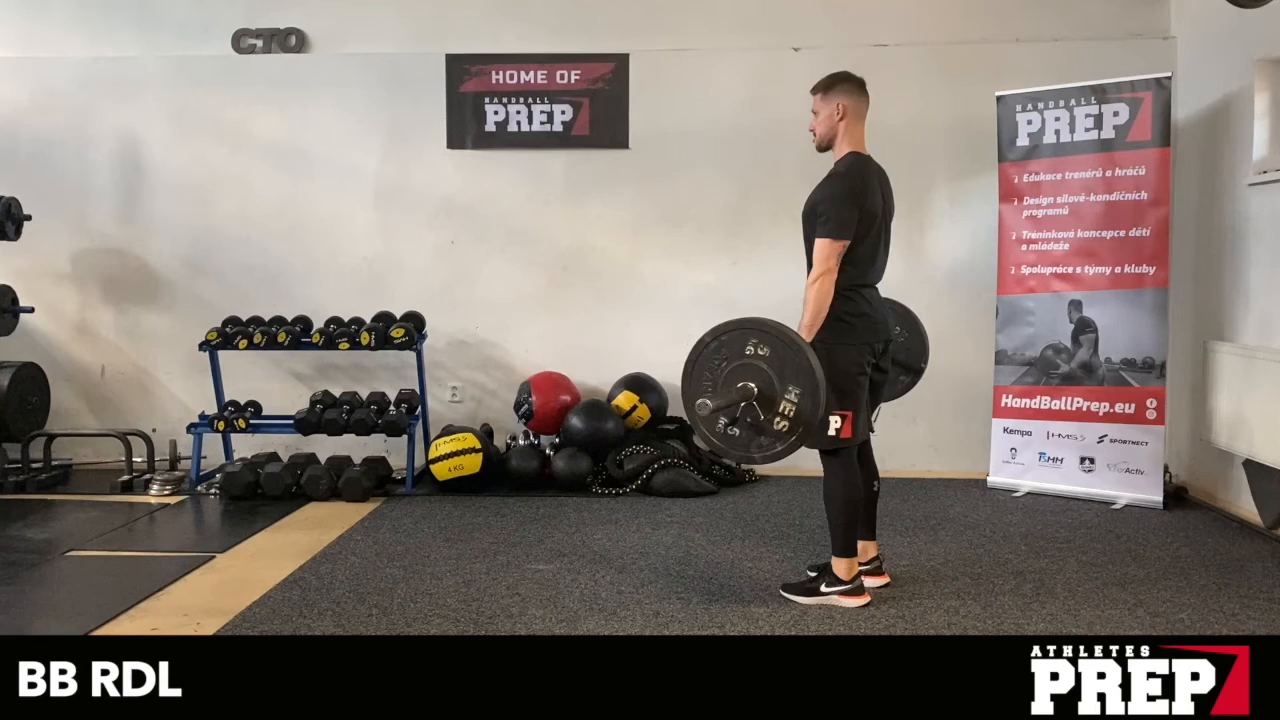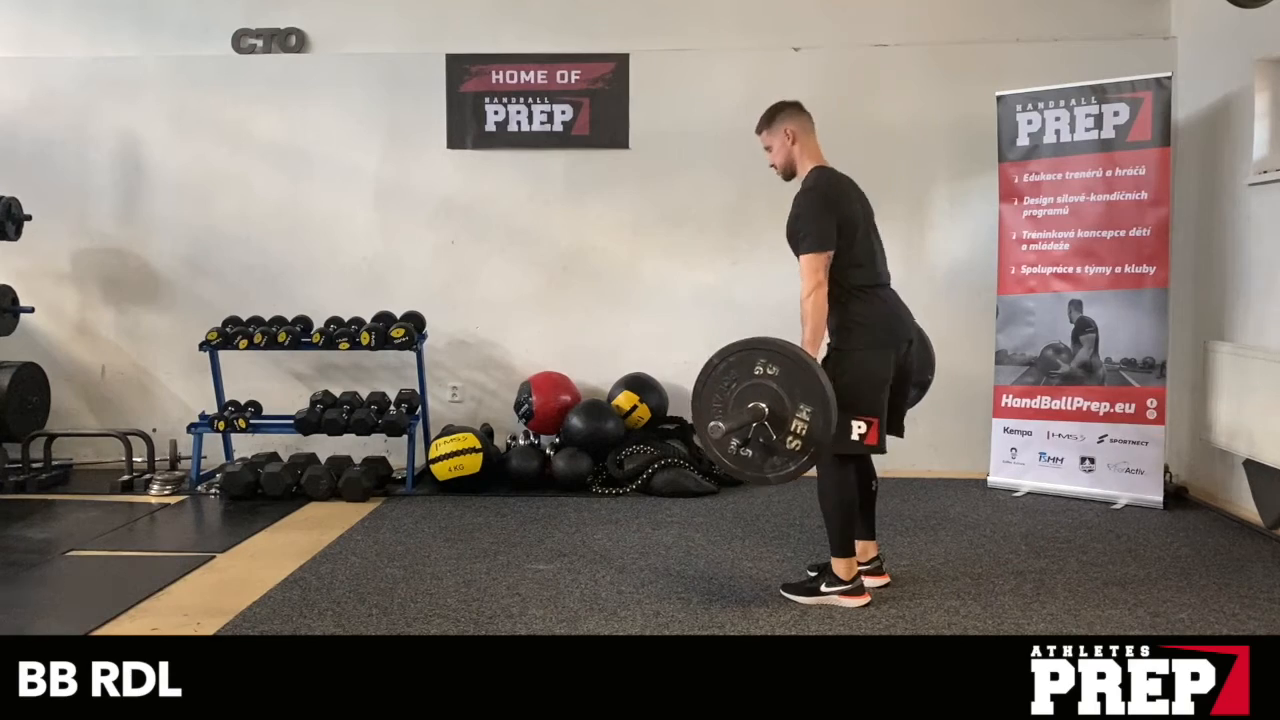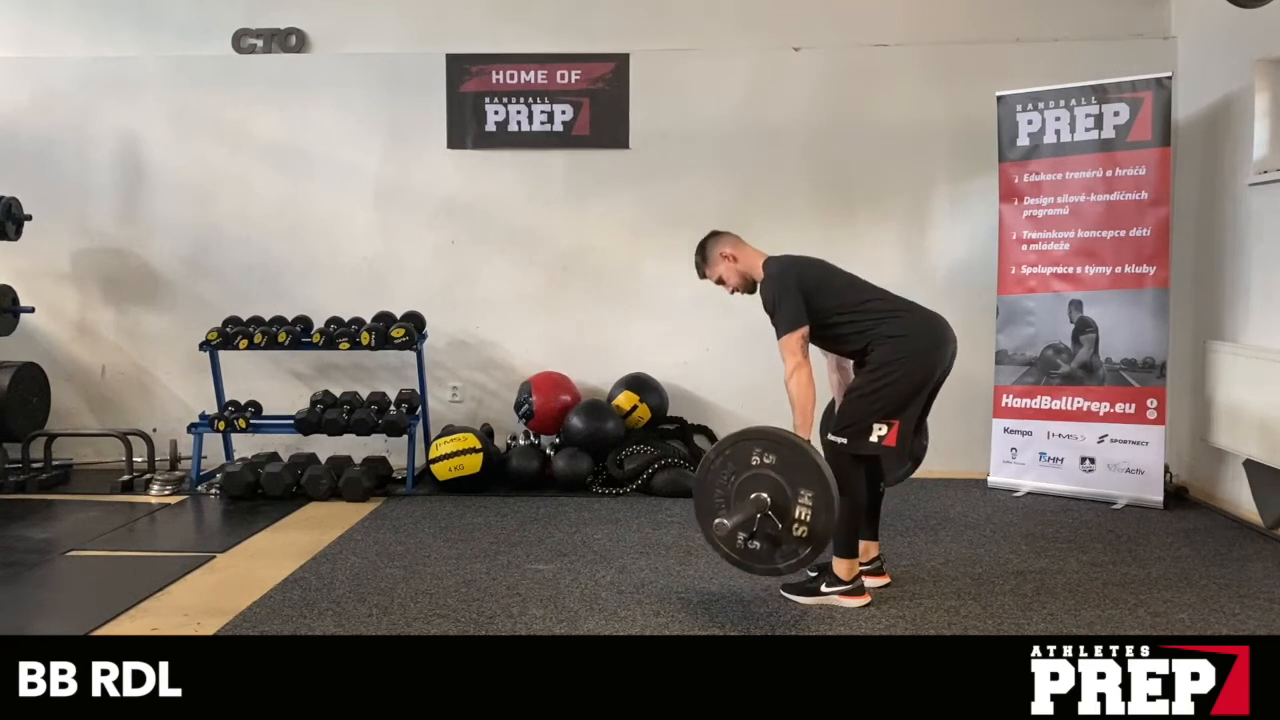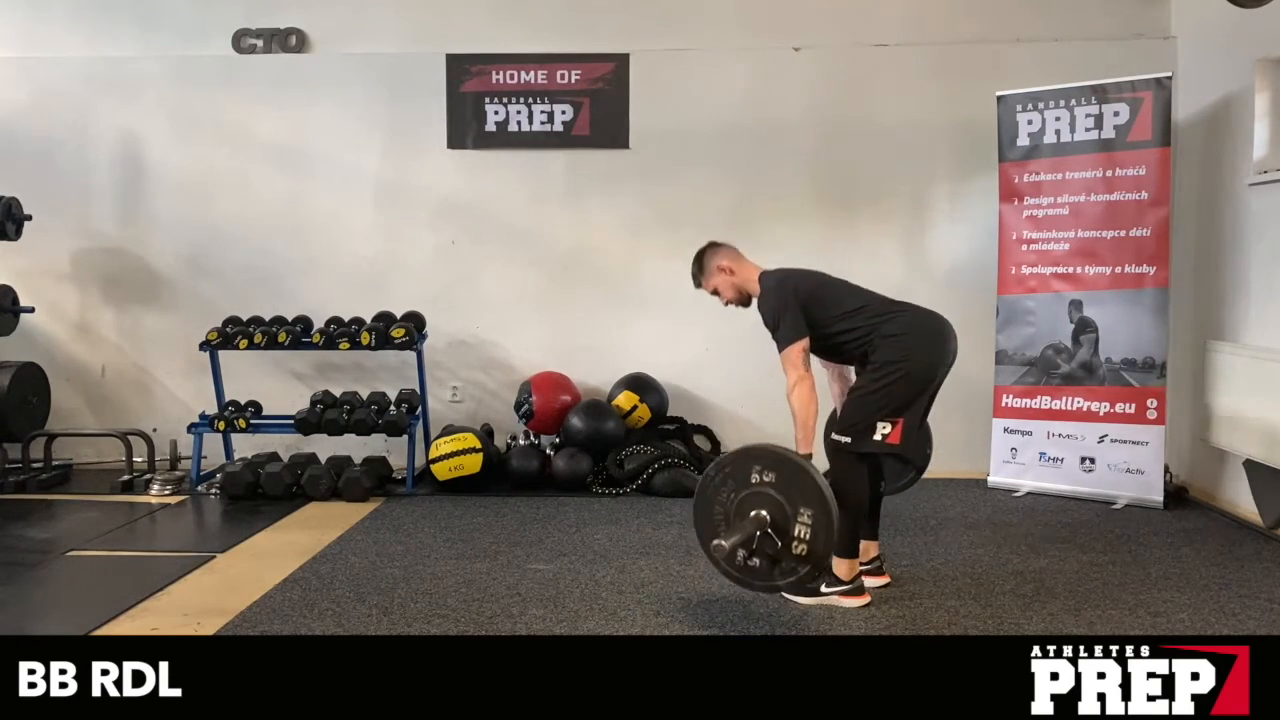
dt=0.7s
person 1, frame 1
left shoulder: (842, 182)
right shoulder: (874, 178)
left elbow: (824, 272)
left wrist: (799, 346)
left hip: (842, 333)
right hip: (869, 325)
left knee: (838, 450)
right knee: (854, 445)
left ankle: (844, 579)
right ankle: (866, 558)
person 1, frame 2
left shoulder: (814, 196)
right shoulder: (841, 187)
left elbow: (815, 287)
left wrist: (806, 362)
right wrist: (817, 355)
left hip: (865, 336)
right hip: (887, 325)
left knee: (833, 448)
right knee: (850, 448)
left ankle: (844, 578)
right ankle: (867, 558)
person 1, frame 3
left shoulder: (777, 282)
right shoulder: (793, 273)
left elbow: (796, 367)
right elbow: (837, 352)
left wrist: (801, 444)
right wrist: (847, 413)
left hip: (910, 344)
right hip: (931, 338)
left knee: (843, 445)
right knee: (860, 442)
left ankle: (844, 579)
right ankle: (868, 558)
person 1, frame 4
left shoulder: (775, 294)
right shoulder: (790, 287)
left elbow: (799, 380)
right elbow: (836, 361)
left wrist: (803, 458)
right wrist: (850, 422)
left hip: (913, 345)
right hip: (929, 338)
left knee: (846, 445)
right knee: (858, 443)
left ankle: (843, 577)
right ankle: (867, 558)
